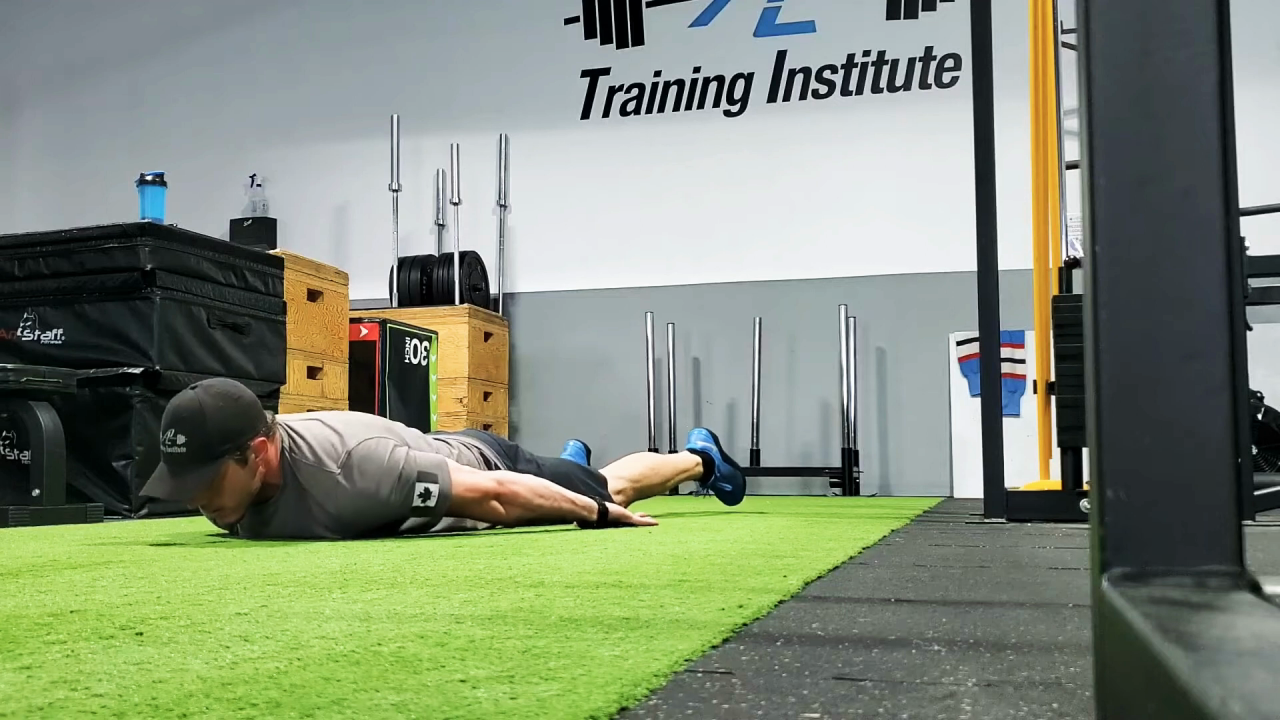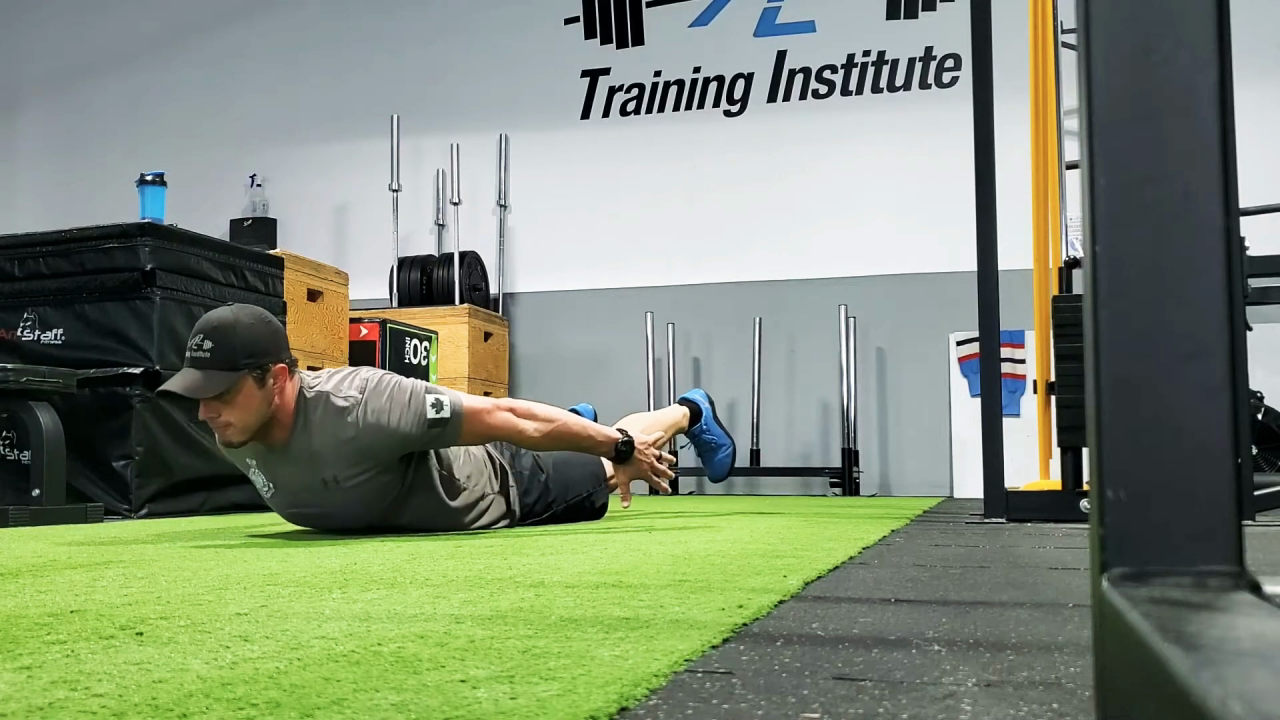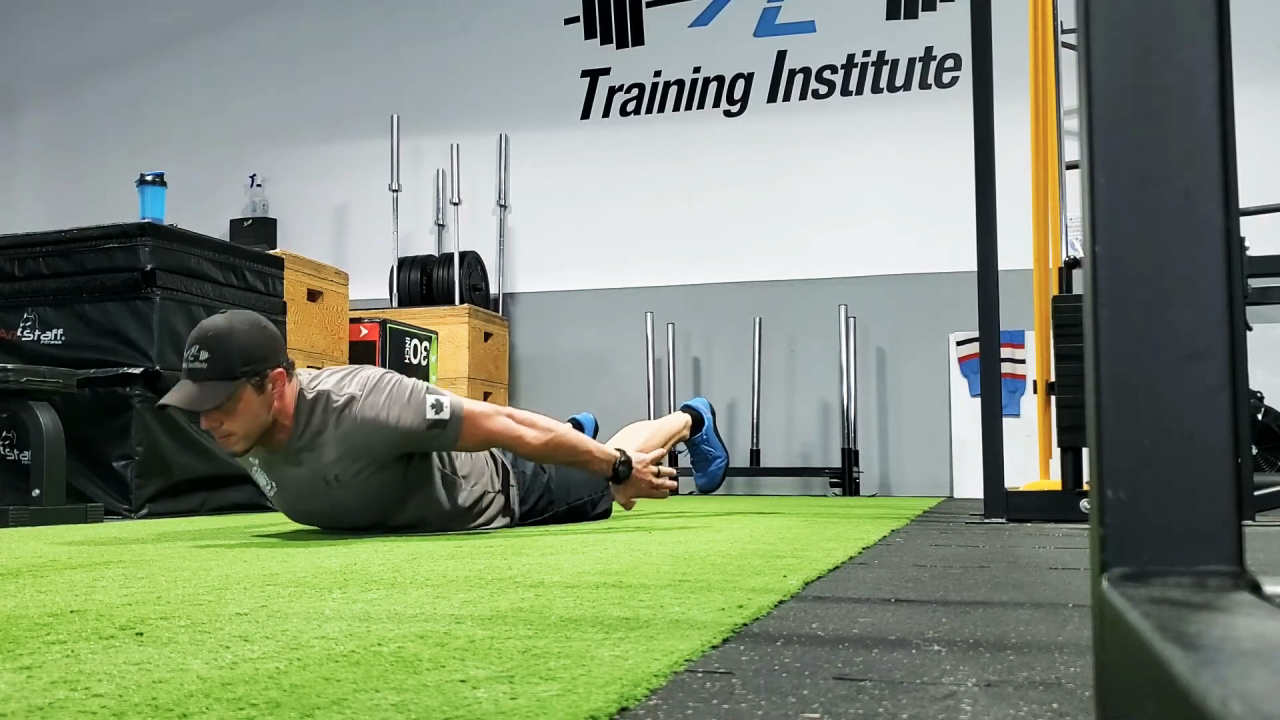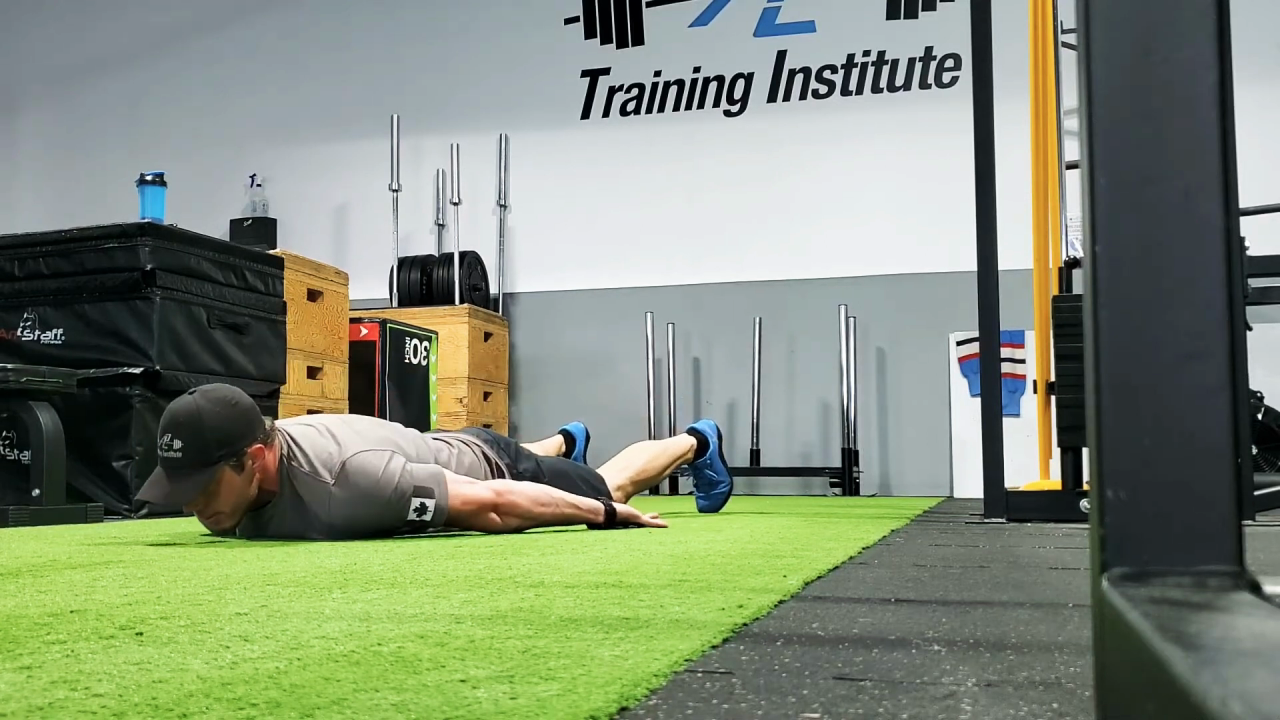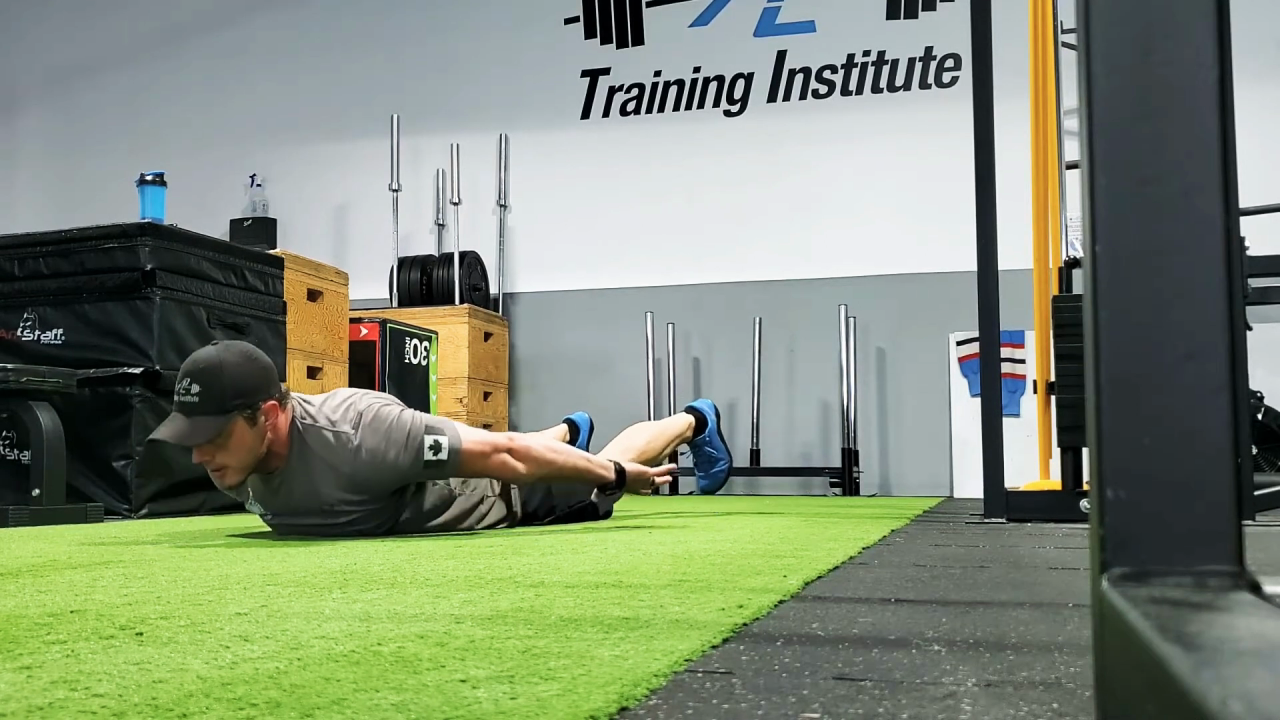
dt=1s
person 1, frame 1
left shoulder: (345, 468)
right shoulder: (233, 472)
left elbow: (494, 492)
left wrist: (602, 515)
left hip: (484, 472)
right hip: (438, 456)
left knee: (611, 488)
left ankle: (702, 458)
right ankle: (571, 457)
person 1, frame 2
left shoulder: (360, 408)
right shoulder: (234, 436)
left elbow: (505, 416)
left wrist: (623, 449)
left hip: (498, 495)
left knee: (605, 473)
left ankle: (689, 413)
right ankle: (575, 418)
person 1, frame 3
left shoulder: (360, 407)
right shoulder: (244, 429)
left elbow: (507, 426)
left wrist: (620, 469)
left hip: (497, 499)
left knee: (602, 483)
left ankle: (690, 421)
right ankle: (576, 427)
person 1, frame 4
left shoulder: (343, 479)
right shoulder: (236, 466)
left elbow: (494, 504)
left wrist: (610, 515)
left hip: (488, 474)
right hip: (438, 452)
left knee: (609, 486)
left ankle: (697, 443)
person 1, frame 5
left shoulder: (355, 432)
right shoulder: (233, 465)
left elbow: (502, 452)
left wrist: (618, 477)
left hip: (499, 493)
right hip: (443, 477)
left knee: (608, 469)
left ankle: (695, 423)
right ankle: (568, 430)
